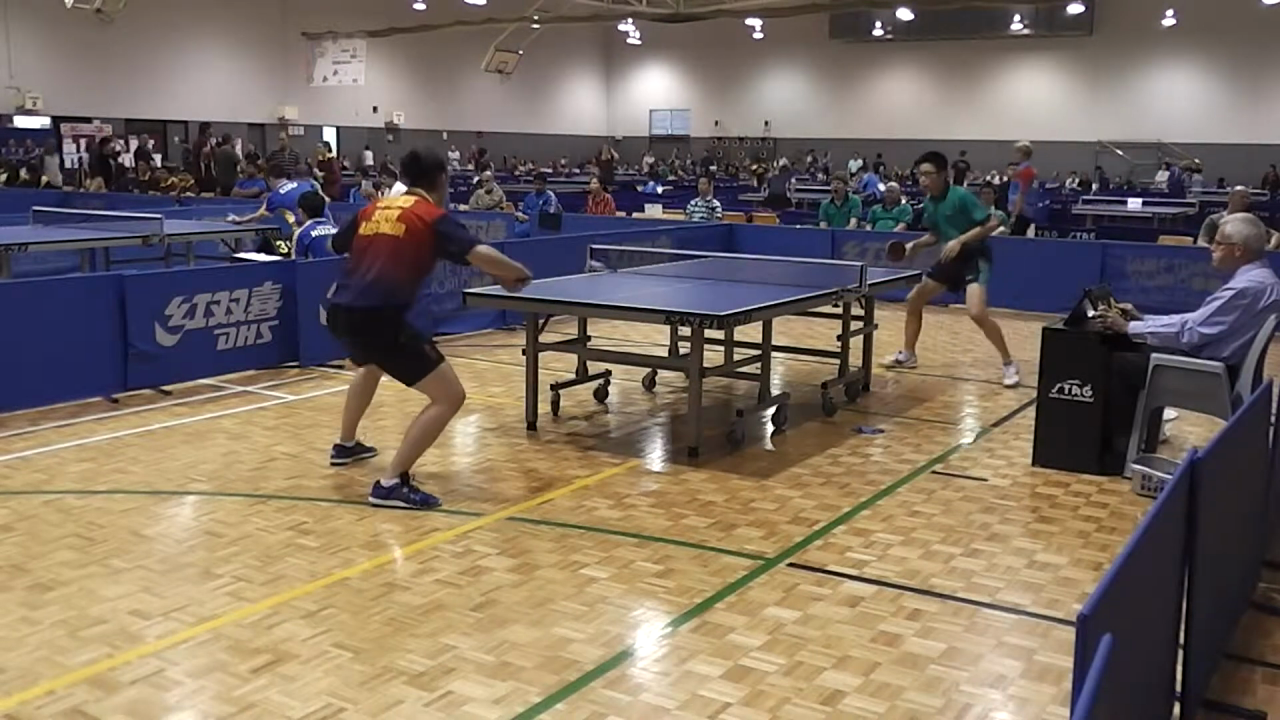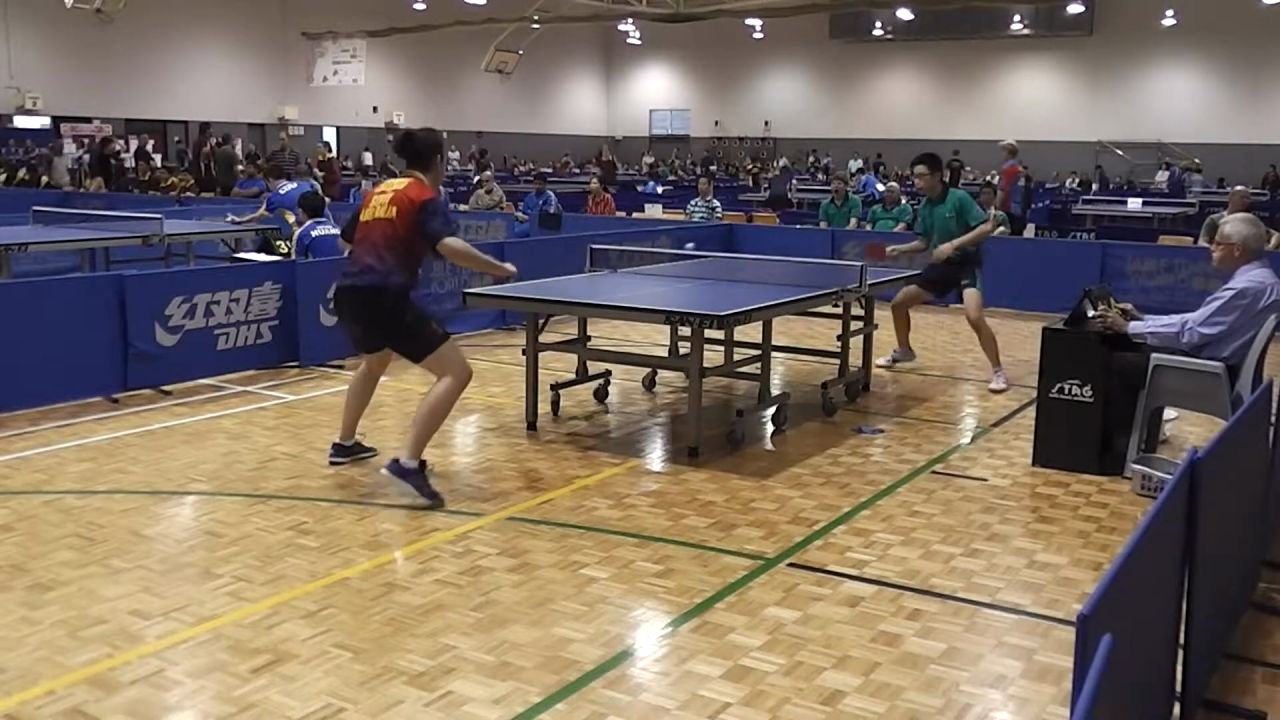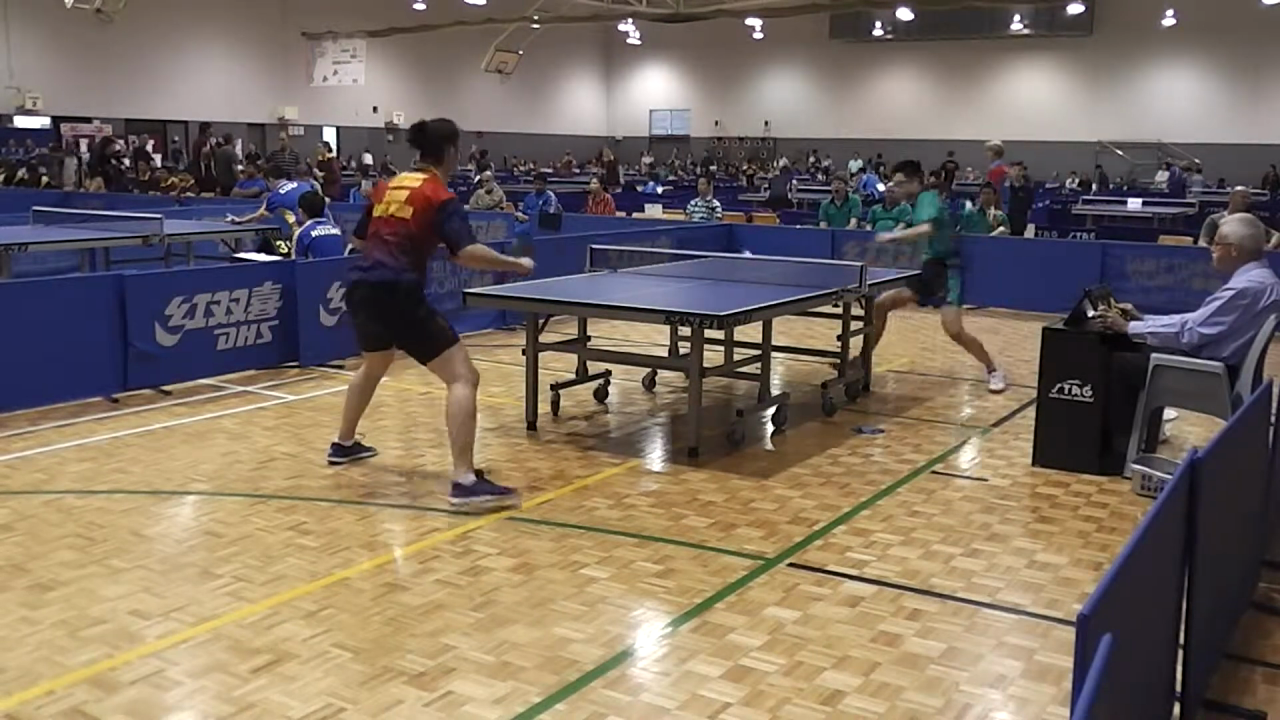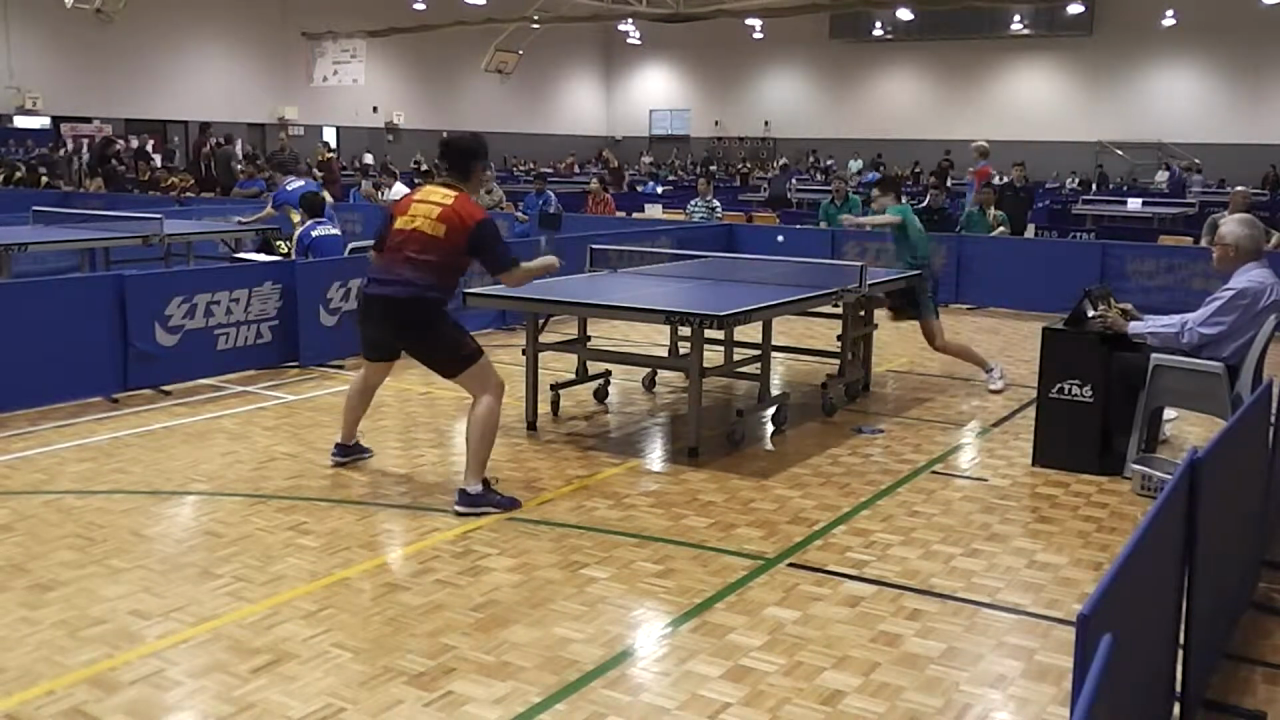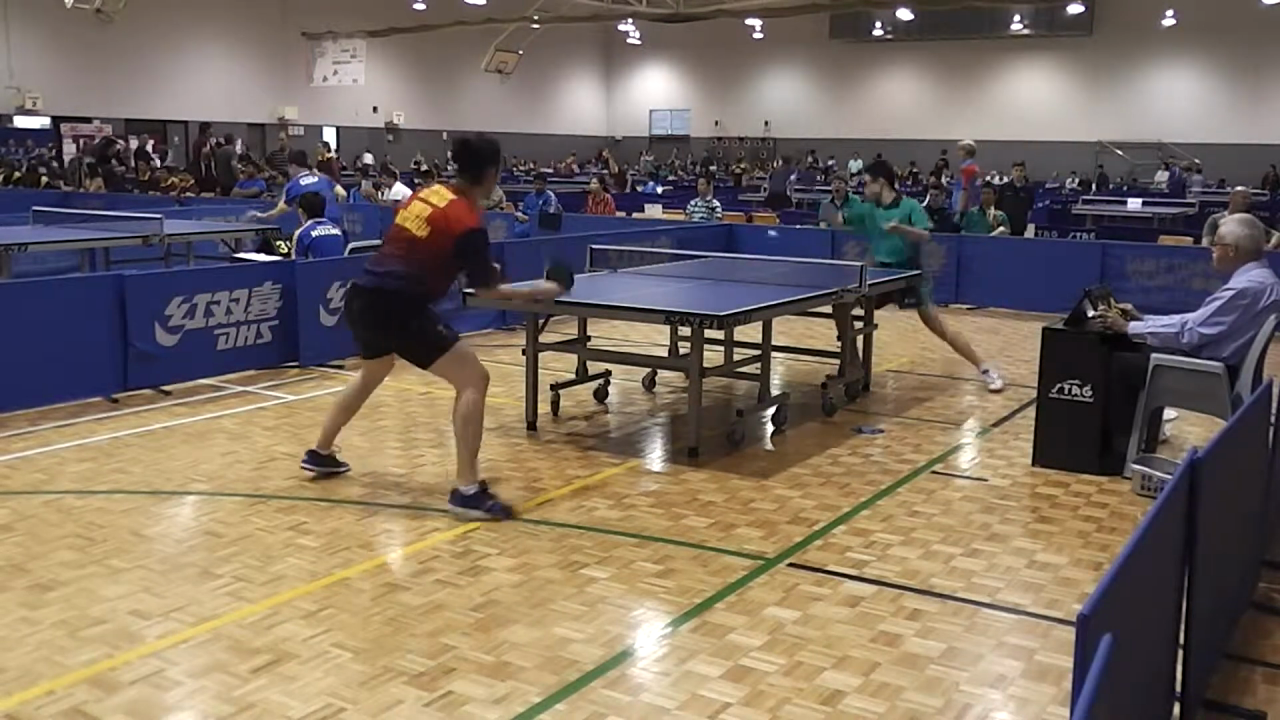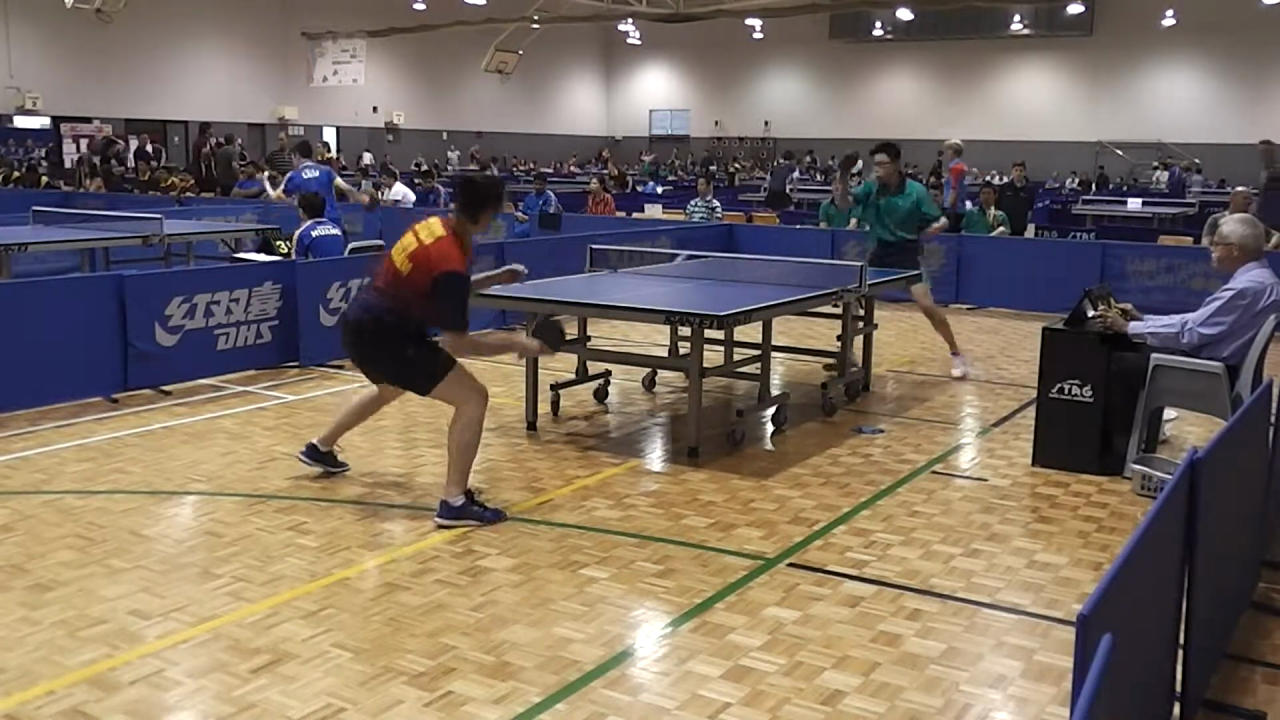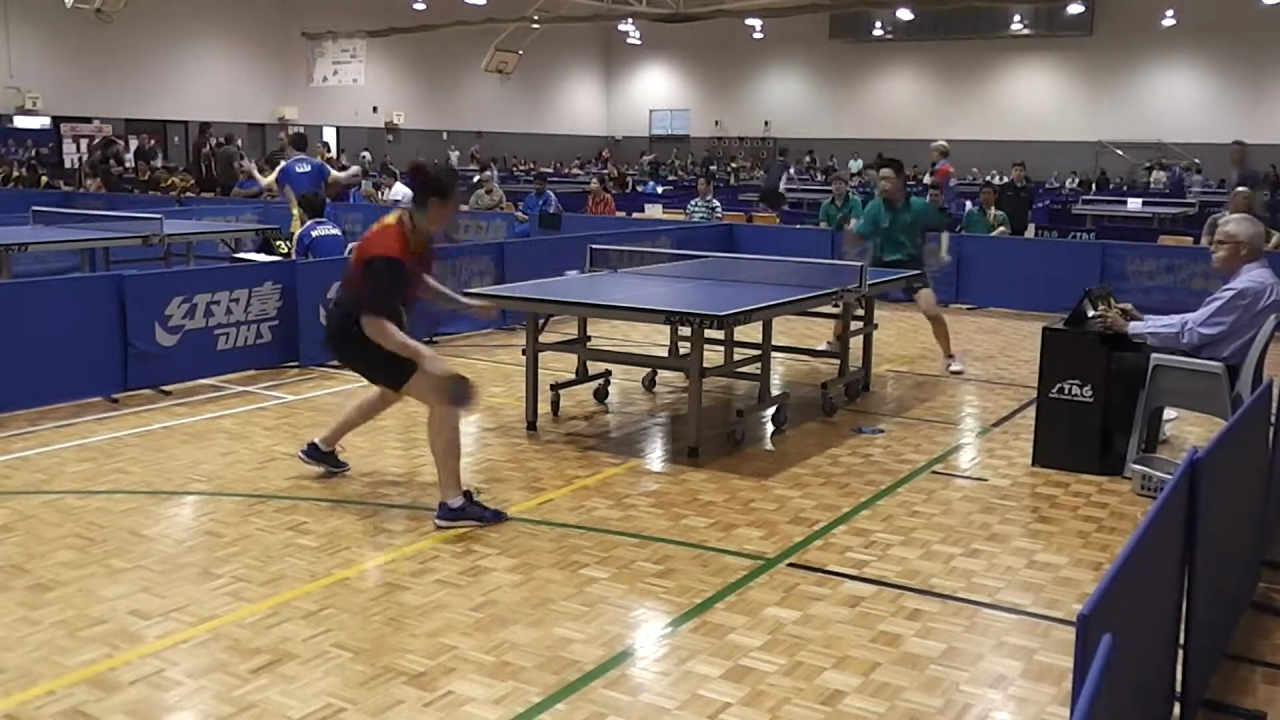
dt=0.2s
person 1, frame 1
left shoulder: (372, 209)
right shoulder: (434, 217)
left elbow: (338, 246)
right elbow: (480, 255)
right wrist: (519, 272)
left hip: (341, 313)
right hip: (378, 318)
left knee: (374, 365)
right knee: (450, 396)
left ankle: (346, 444)
right ankle: (392, 483)
person 1, frame 2
left shoulder: (378, 193)
right shoulder: (425, 199)
left elbow: (349, 238)
right elbow: (450, 247)
right wrist: (500, 269)
left hip: (348, 294)
right hip: (383, 298)
left knee: (375, 361)
right knee: (456, 374)
left ankle: (345, 443)
right ankle: (408, 461)
person 1, frame 3
left shoulder: (388, 187)
right shoulder: (440, 197)
left elbow: (361, 237)
right elbow: (469, 253)
right wrist: (517, 264)
left hip: (361, 290)
right hip: (397, 294)
left knee: (375, 364)
right knee: (464, 377)
left ankle: (343, 443)
right ankle: (465, 480)
person 1, frame 4
left shoulder: (408, 200)
right shoulder: (472, 216)
right elbow: (511, 276)
right wrist: (545, 264)
left hip: (374, 302)
right hip: (419, 311)
left knee: (372, 372)
right knee: (489, 388)
left ankle: (346, 444)
right ankle: (473, 489)
person 1, frame 5
left shoulder: (424, 194)
right shoulder: (468, 224)
right elbow: (490, 292)
right wrist: (540, 291)
left hip: (364, 296)
right hip: (397, 305)
left knee: (372, 373)
right knee: (474, 379)
left ankle: (320, 452)
right ankle: (467, 489)
person 1, frame 6
left shoulder: (433, 226)
right shoulder: (450, 263)
right elbow: (455, 341)
left wrist: (493, 279)
right wrist: (515, 343)
left hip: (361, 325)
right hip: (383, 338)
left knee: (389, 389)
right knee: (473, 396)
left ankle: (320, 448)
right ankle: (454, 502)
person 1, frame 7
left shoulder: (412, 228)
right shoulder: (388, 251)
left elbow: (417, 282)
right elbow: (374, 324)
left wrist: (462, 302)
right wrist: (424, 354)
left hip: (354, 326)
right hip: (354, 335)
left knee: (392, 390)
right knee: (445, 393)
left ankle: (321, 447)
right ankle: (452, 504)
person 2, frame 1
left shoulder: (1248, 287)
right shoulder: (1258, 278)
left elbow: (1190, 331)
right elbow: (1197, 320)
left wrist: (1129, 327)
right wrist: (1142, 318)
right hip: (1216, 363)
left knee: (1119, 364)
right knee: (1139, 352)
left ankle: (1123, 448)
right ankle: (1140, 441)
person 2, frame 2
left shoulder: (1248, 287)
right shoulder: (1258, 278)
left elbow: (1189, 331)
right elbow: (1197, 320)
left wrist: (1128, 327)
right wrist: (1142, 318)
right hip: (1215, 363)
left knee: (1120, 364)
right knee: (1139, 353)
left ankle: (1123, 448)
right ankle: (1141, 441)
person 2, frame 3
left shoulder: (1248, 287)
right shoulder: (1258, 278)
left elbow: (1189, 331)
right elbow: (1197, 320)
left wrist: (1128, 327)
right wrist: (1142, 318)
right hip: (1216, 364)
left knee: (1120, 364)
right knee: (1141, 352)
left ankle: (1122, 448)
right ankle: (1140, 441)
person 2, frame 4
left shoulder: (1247, 287)
right shoulder: (1258, 279)
left elbow: (1190, 331)
right elbow: (1197, 320)
left wrist: (1128, 328)
right wrist: (1143, 318)
right hip: (1216, 365)
left knee: (1120, 364)
right knee: (1142, 352)
left ankle: (1123, 448)
right ankle: (1139, 440)
person 2, frame 5
left shoulder: (1247, 287)
right shoulder: (1259, 278)
left elbow: (1189, 332)
right elbow: (1197, 320)
left wrist: (1128, 327)
right wrist: (1143, 318)
right hip: (1217, 365)
left knee: (1120, 364)
right knee: (1141, 352)
left ankle: (1123, 447)
right ankle: (1141, 440)
person 2, frame 6
left shoulder: (1248, 287)
right shoulder: (1258, 279)
left elbow: (1189, 332)
right elbow: (1196, 320)
left wrist: (1128, 327)
right wrist: (1142, 318)
right hip: (1215, 364)
left knee: (1120, 364)
right knee: (1141, 353)
left ankle: (1122, 446)
right ankle: (1141, 440)
person 2, frame 7
left shoulder: (1248, 287)
right shoulder: (1257, 279)
left elbow: (1190, 332)
right elbow: (1197, 320)
left wrist: (1128, 328)
right wrist: (1143, 318)
right hip: (1215, 364)
left knee: (1120, 364)
right knee: (1140, 352)
left ankle: (1123, 446)
right ankle: (1140, 438)
person 3, frame 1
left shoulder: (961, 196)
right shoulder: (929, 203)
left elbow: (991, 224)
left wrist: (959, 241)
right wrist: (914, 244)
left hip: (975, 257)
right hip: (950, 258)
left knee: (977, 313)
right knee: (913, 301)
left ankle: (1009, 364)
right ankle: (907, 355)
person 3, frame 2
left shoulder: (959, 198)
right shoulder: (924, 207)
left elbow: (988, 227)
right elbow: (923, 242)
left wrist: (952, 244)
right wrist: (898, 249)
left hip: (967, 263)
right hip: (941, 264)
left knee: (974, 317)
right knee: (898, 303)
left ankle: (998, 372)
right ankle: (903, 351)
person 3, frame 3
left shoulder: (927, 199)
right shoulder: (921, 205)
left elbow: (927, 230)
left wrist: (892, 236)
left hip: (946, 268)
right hip: (930, 267)
left knee: (954, 330)
right knee: (881, 305)
left ankle: (993, 371)
person 3, frame 4
left shoulder: (898, 209)
right shoulder: (904, 213)
left elbow: (895, 220)
left wrist: (859, 221)
left hip: (918, 279)
left knee: (939, 343)
left ankle: (991, 369)
person 3, frame 5
left shoulder: (909, 206)
right shoulder: (868, 208)
left elbow: (925, 236)
right elbow: (842, 220)
left wrist: (902, 230)
left hip: (909, 272)
left knee: (938, 328)
left ankle: (985, 369)
person 3, frame 6
left shoulder: (916, 191)
right shoulder: (871, 188)
left elbow: (941, 220)
left wrist: (938, 226)
left hip: (907, 252)
right hip: (881, 251)
left knee: (928, 307)
left ankle: (956, 354)
person 3, frame 7
left shoulder: (919, 207)
right shoulder: (874, 208)
left elbow: (941, 225)
right elbow: (857, 238)
left hip: (911, 264)
right hip: (881, 264)
left knee: (932, 312)
left ankle: (949, 357)
right ankle: (835, 344)
